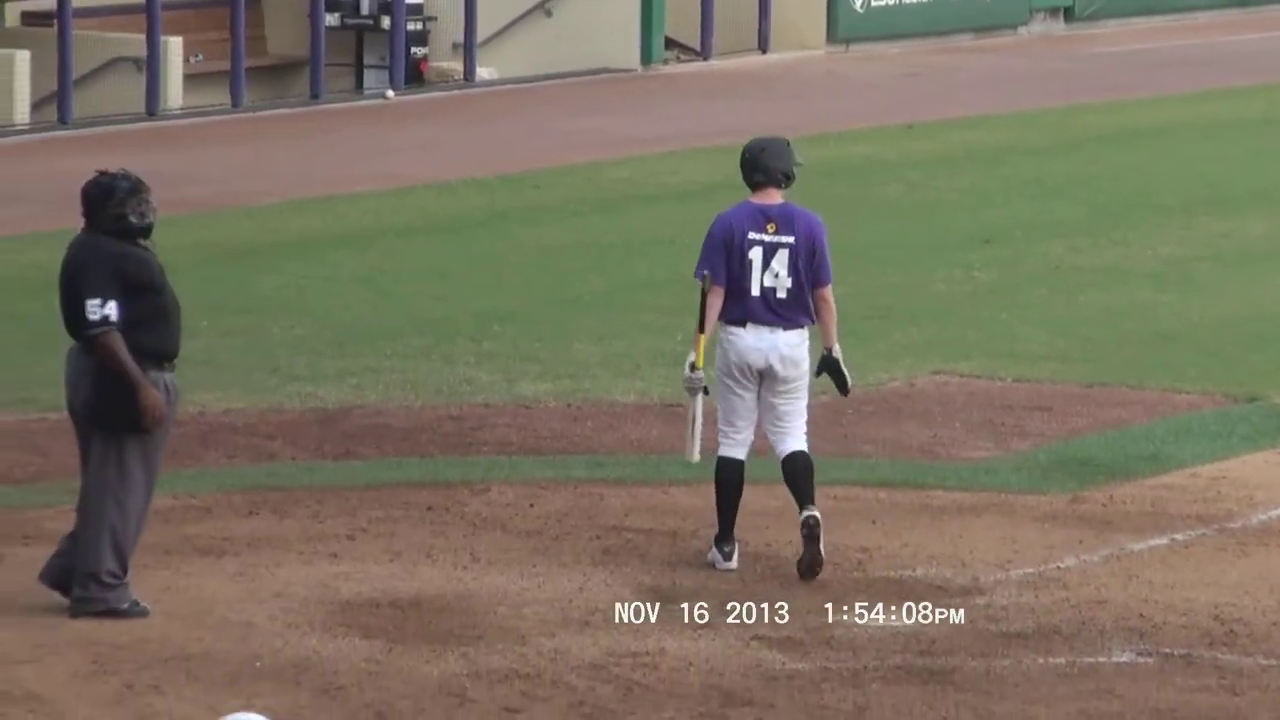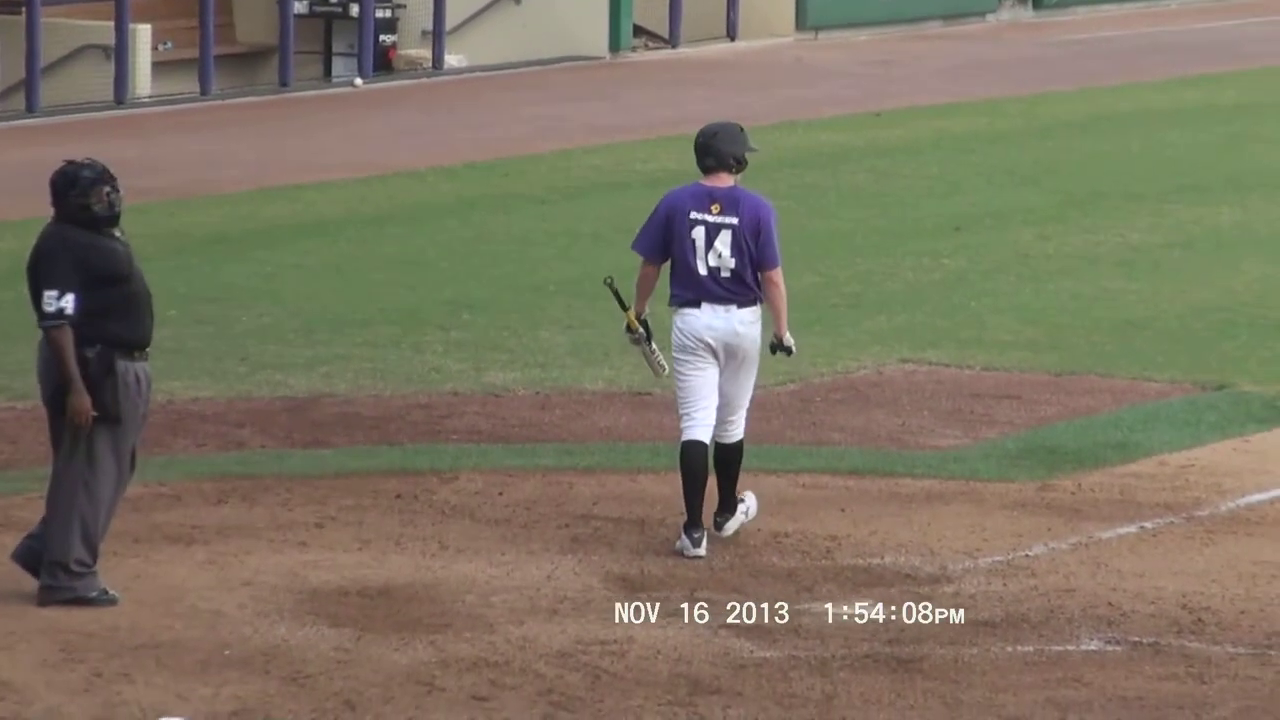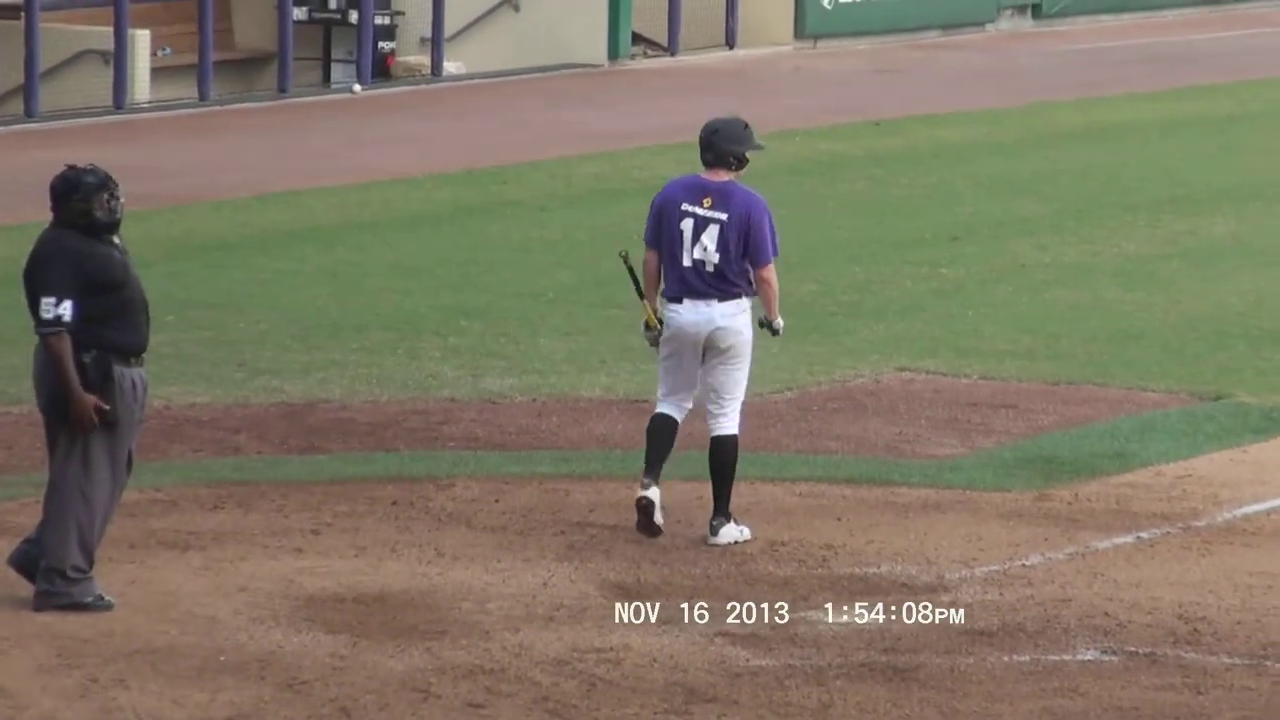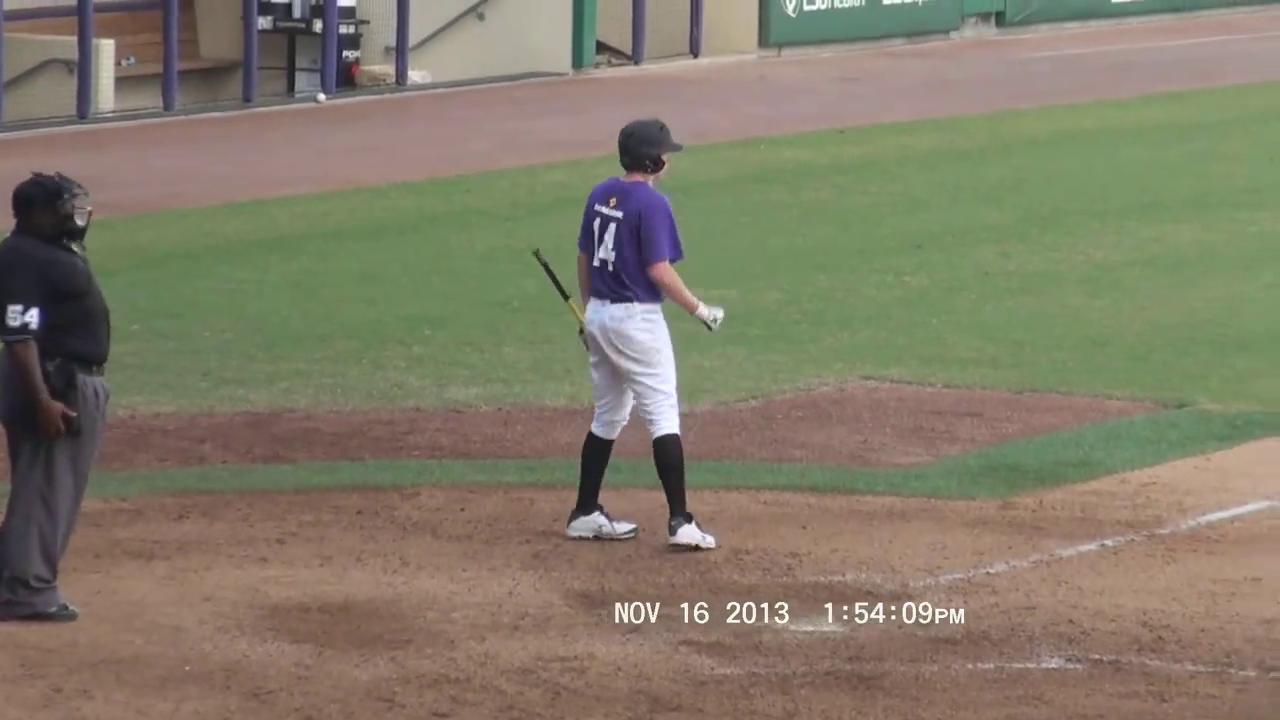
dt=0.4s
person 1, frame 1
left shoulder: (124, 245)
right shoulder: (94, 255)
right elbow: (101, 330)
left wrist: (151, 382)
right wrist: (143, 385)
left hip: (143, 376)
right hip: (119, 380)
left knee: (129, 480)
right knee: (118, 483)
left ankle: (74, 569)
right ankle: (100, 587)
person 1, frame 2
left shoulder: (104, 234)
right shoulder: (60, 245)
right elbow: (56, 323)
left wrist: (131, 368)
right wrist: (75, 388)
left hip: (122, 366)
right hip: (92, 369)
left knee: (112, 468)
right knee: (87, 472)
left ankle: (45, 551)
right ankle: (68, 576)
person 1, frame 3
left shoulder: (102, 240)
right shoulder: (57, 251)
right elbow: (53, 329)
left wrist: (127, 376)
right wrist: (75, 391)
left hip: (118, 372)
right hip: (87, 375)
left knee: (108, 474)
right knee: (84, 477)
left ankle: (41, 557)
right ankle: (64, 581)
person 1, frame 4
left shoulder: (60, 249)
left wrist: (85, 385)
right wrist: (42, 399)
left hip: (79, 380)
right hip: (51, 383)
left knee: (63, 484)
right knee: (47, 487)
person 2, frame 1
left shoulder: (728, 223)
right shoulder: (808, 224)
left elbow: (714, 293)
right elbow: (823, 296)
left wrist: (697, 352)
right wrist: (832, 350)
left hip: (739, 342)
right hip: (791, 343)
left knee: (733, 442)
right knee: (791, 438)
left ankle: (725, 544)
right ankle: (808, 513)
person 2, frame 2
left shoulder: (674, 203)
right shoulder: (757, 208)
left elbow: (650, 268)
right elbow: (771, 278)
left wrist: (638, 315)
right wrist: (782, 331)
left hip: (692, 322)
right hip: (742, 323)
left knee: (696, 425)
right knee: (731, 423)
left ankle: (694, 530)
right ankle: (727, 512)
person 2, frame 3
left shoulder: (671, 193)
right shoulder: (750, 204)
left elbow: (652, 259)
right elbow: (764, 274)
left wrist: (651, 312)
right wrist: (773, 316)
left hip: (680, 314)
right hip: (730, 317)
left knee: (671, 402)
right knee: (724, 416)
left ankle: (649, 481)
right ankle: (721, 520)
person 2, frame 4
left shoulder: (600, 194)
right shoulder: (653, 203)
left elbow: (583, 259)
right elbow: (660, 272)
left wrist: (588, 313)
right wrist: (701, 310)
left hip: (600, 315)
right hip: (637, 318)
left knee: (608, 416)
right knee: (663, 417)
left ankle: (586, 513)
right ankle: (680, 522)
